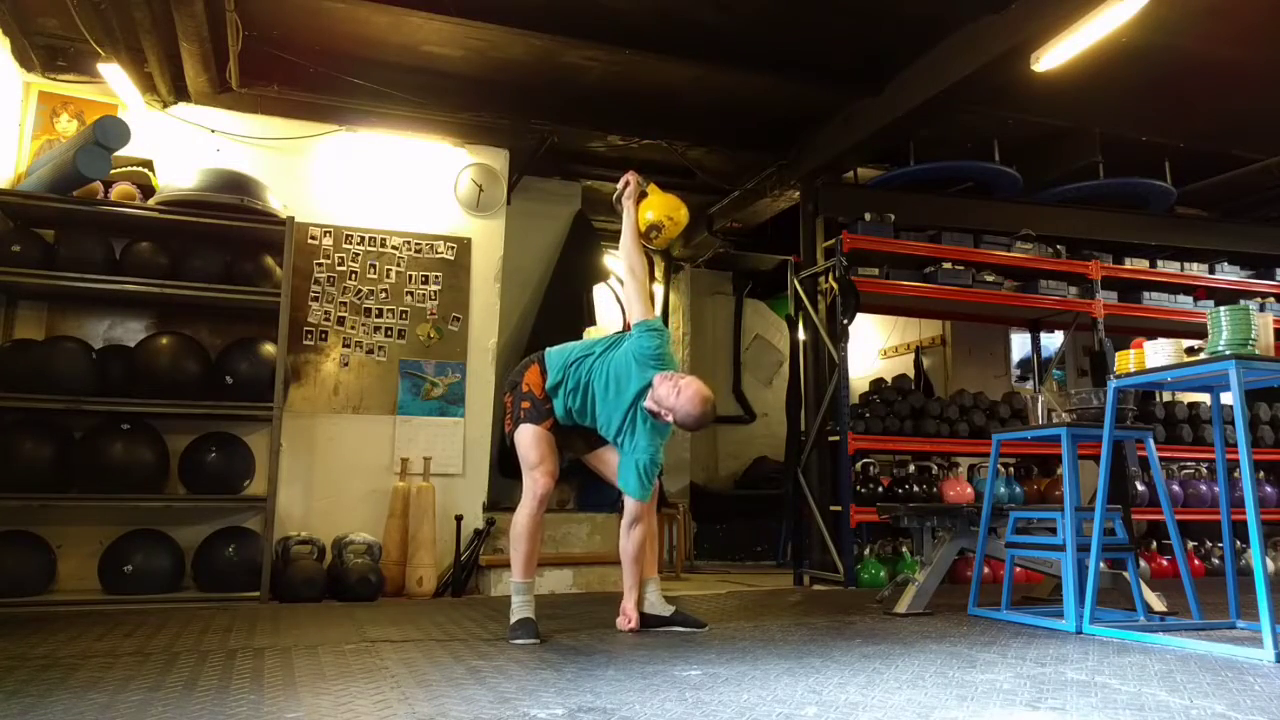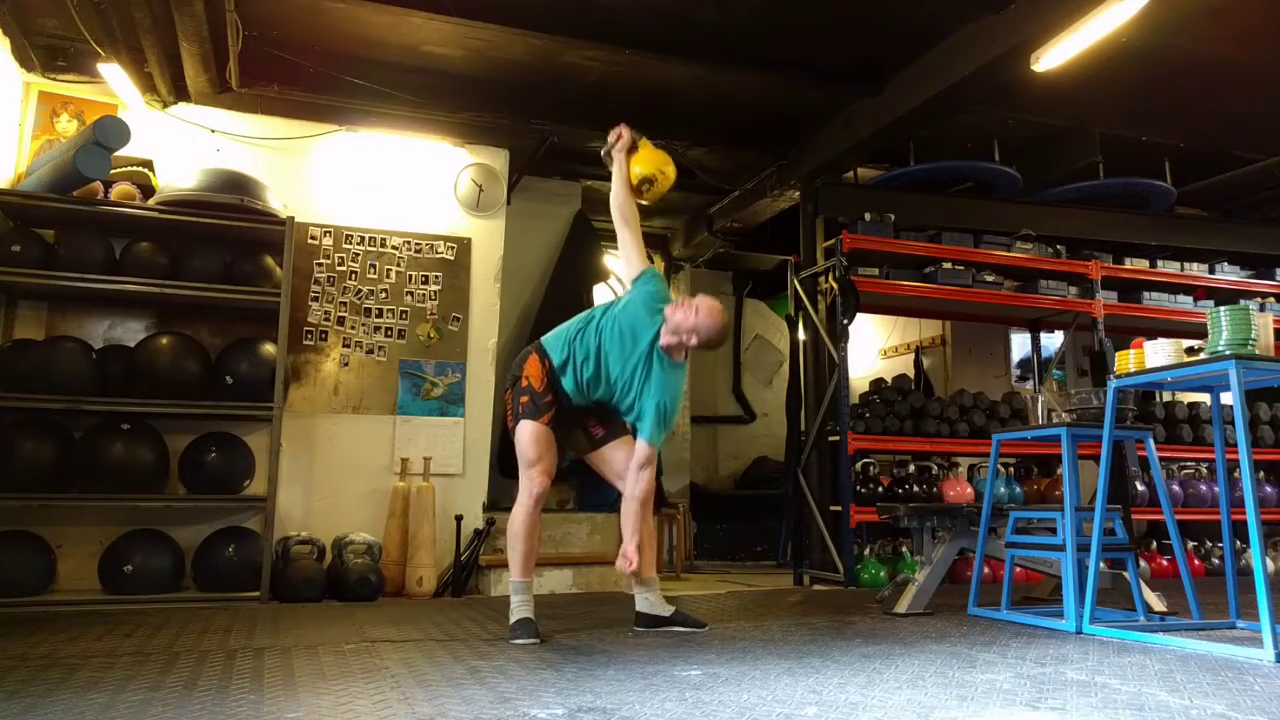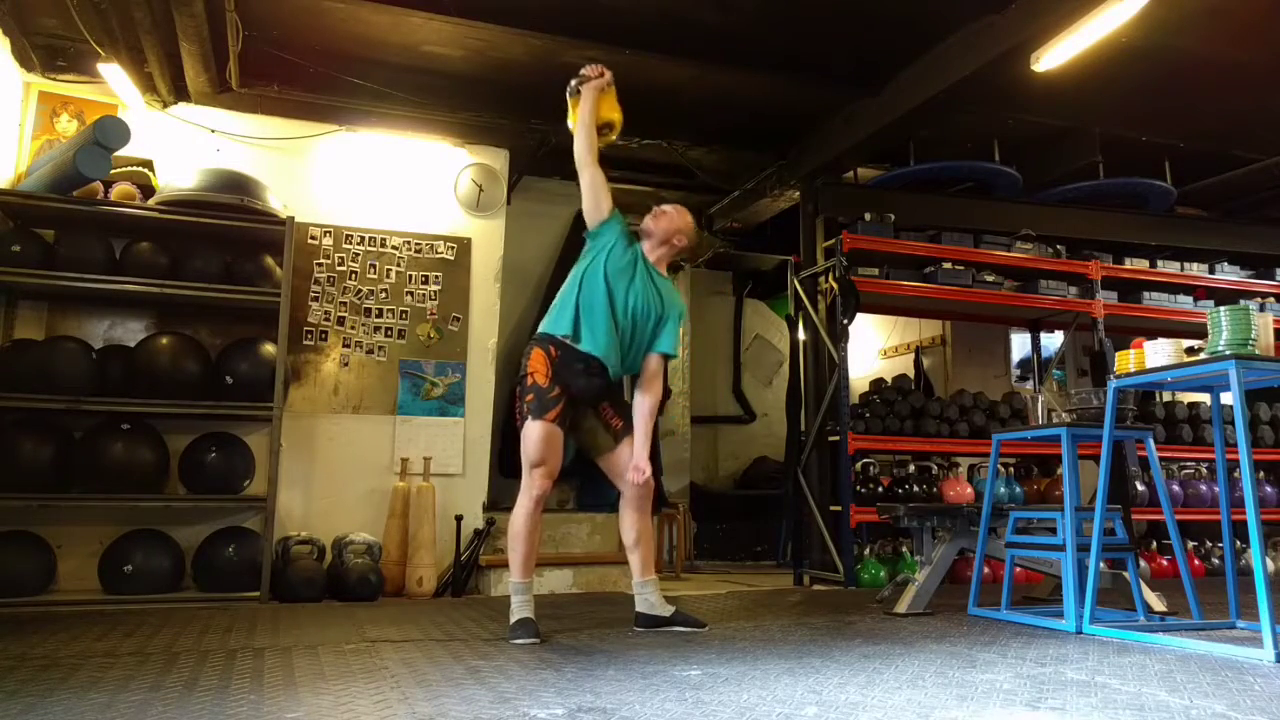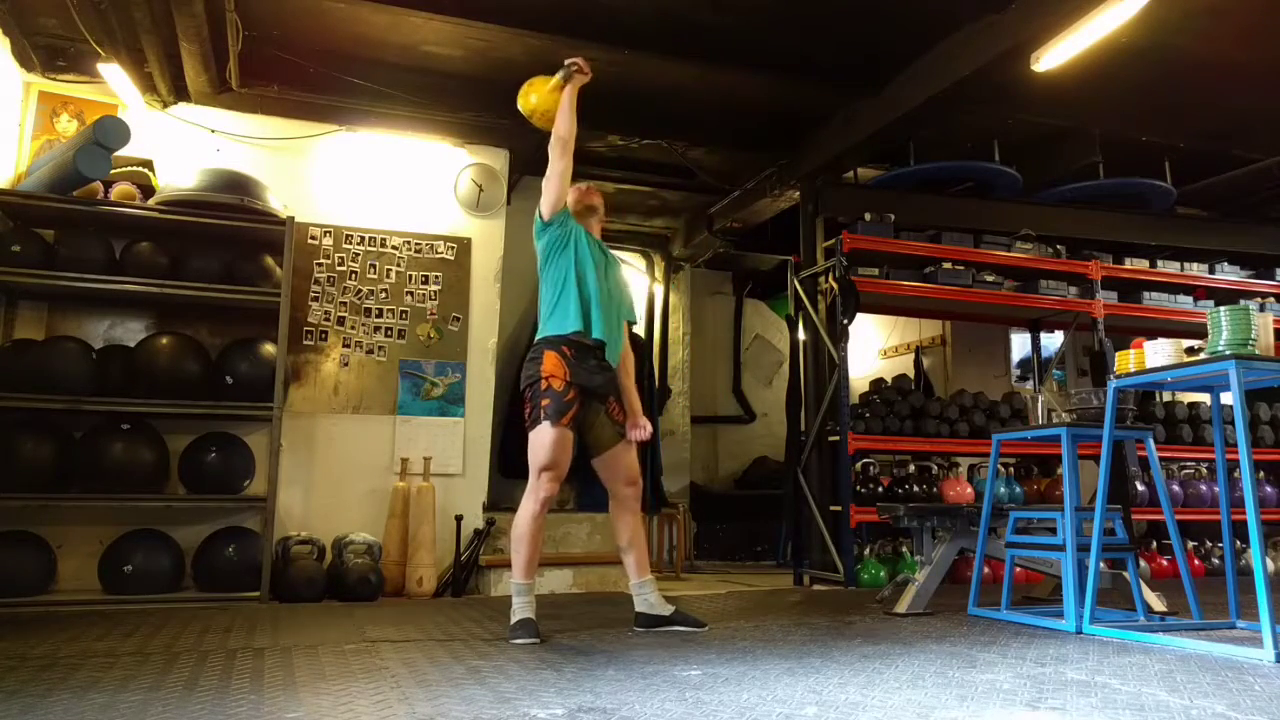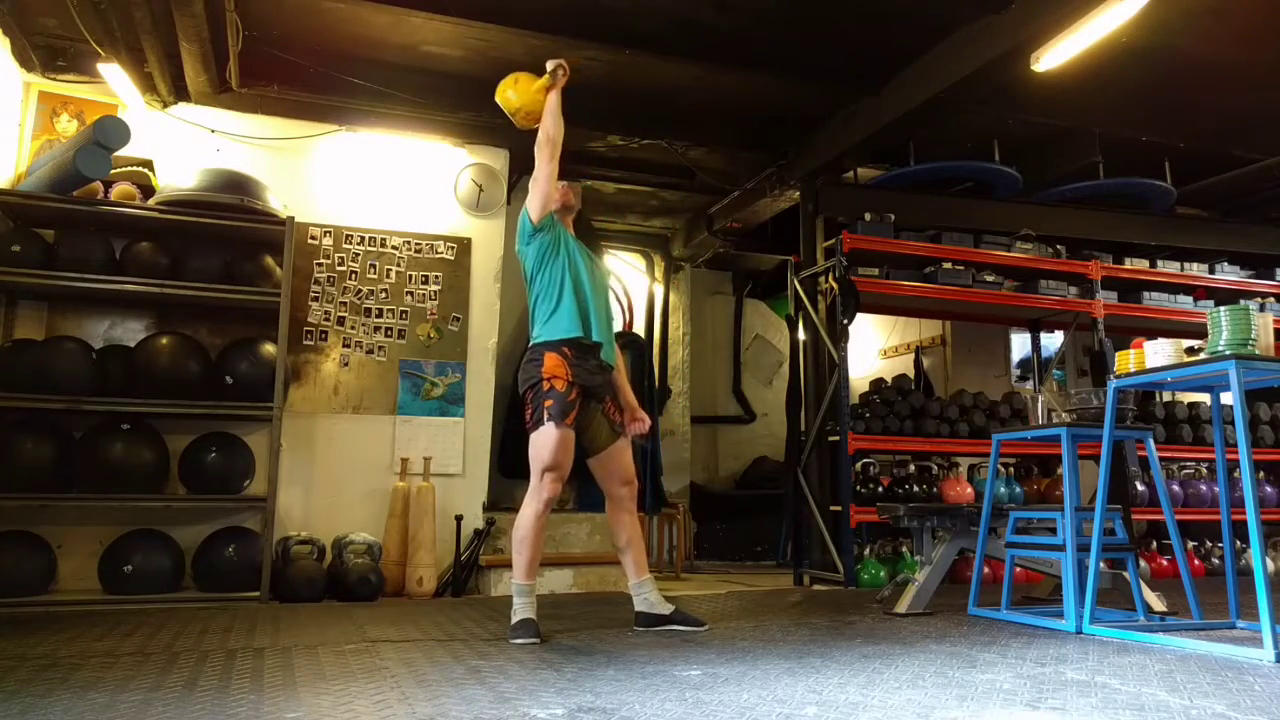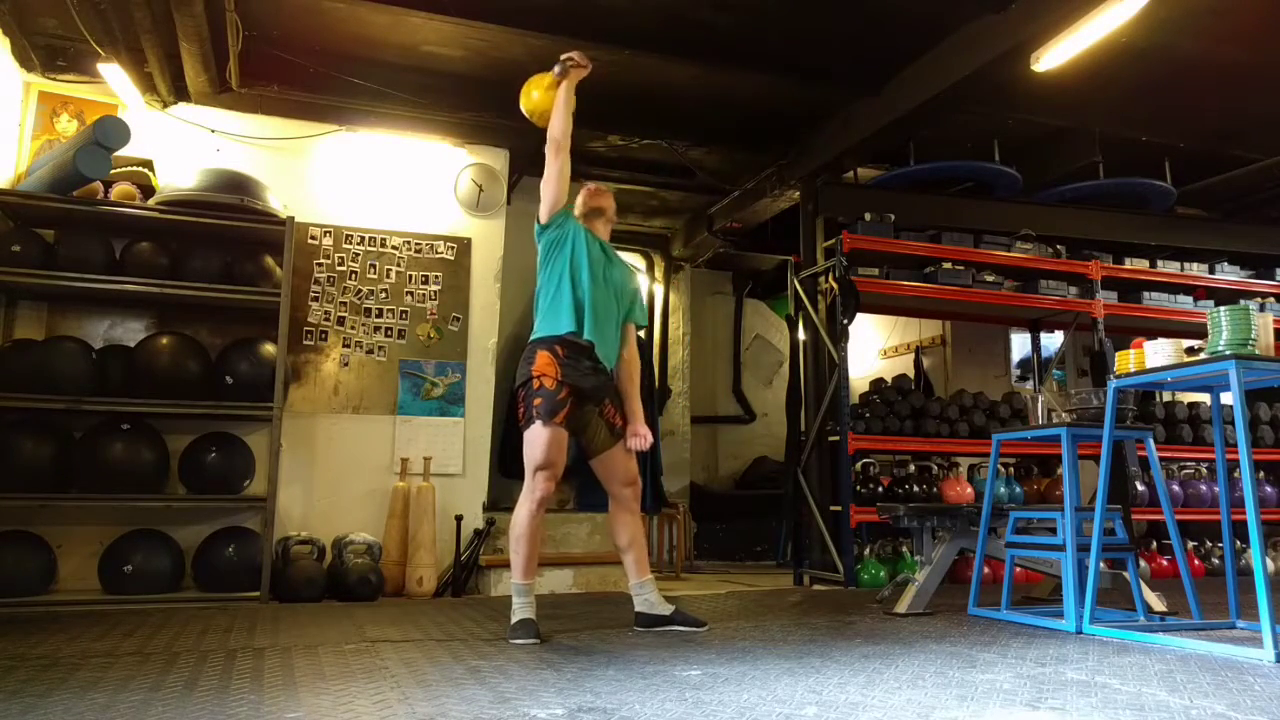
dt=0.5s
person 1, frame 1
left shoulder: (646, 443)
right shoulder: (654, 353)
left elbow: (634, 520)
right elbow: (634, 274)
left wrist: (631, 598)
right wrist: (630, 206)
left hip: (579, 415)
right hip: (539, 382)
left knee: (645, 494)
right knee: (540, 486)
left ankle: (651, 603)
right ankle: (521, 609)
person 1, frame 2
left shoulder: (665, 387)
right shoulder: (651, 300)
left elbow: (642, 465)
right elbow: (626, 225)
left wrist: (632, 540)
right wrist: (620, 157)
left hip: (587, 402)
right hip: (542, 371)
left knee: (642, 485)
right knee: (537, 483)
left ankle: (650, 603)
right ankle: (520, 609)
person 1, frame 3
left shoulder: (669, 303)
right shoulder: (615, 239)
left elbow: (650, 380)
right elbow: (586, 161)
left wrist: (642, 450)
right wrist: (591, 95)
left hip: (601, 384)
right hip: (552, 363)
left knee: (640, 485)
right knee: (537, 485)
left ankle: (649, 603)
right ankle: (521, 609)
person 1, frame 4
left shoulder: (612, 266)
right shoulder: (556, 230)
right elbow: (561, 149)
left wrist: (633, 404)
right wrist: (572, 86)
left hip: (601, 376)
right hip: (559, 361)
left knee: (629, 487)
right knee: (544, 485)
left ankle: (649, 604)
right ankle: (522, 608)
person 1, frame 5
left shoulder: (588, 259)
right shoulder: (538, 232)
right elbow: (546, 150)
left wrist: (628, 399)
right wrist: (555, 87)
left hip: (595, 374)
right hip: (556, 362)
left knee: (624, 487)
right knee: (546, 487)
left ankle: (648, 603)
right ankle: (522, 608)
person 1, frame 6
left shoulder: (625, 273)
right shoulder: (560, 231)
left elbow: (627, 349)
right elbow: (556, 149)
left wrist: (636, 413)
right wrist: (569, 82)
left hip: (599, 380)
right hip: (553, 362)
left knee: (628, 487)
right knee: (540, 486)
left ankle: (649, 604)
right ankle: (522, 609)
